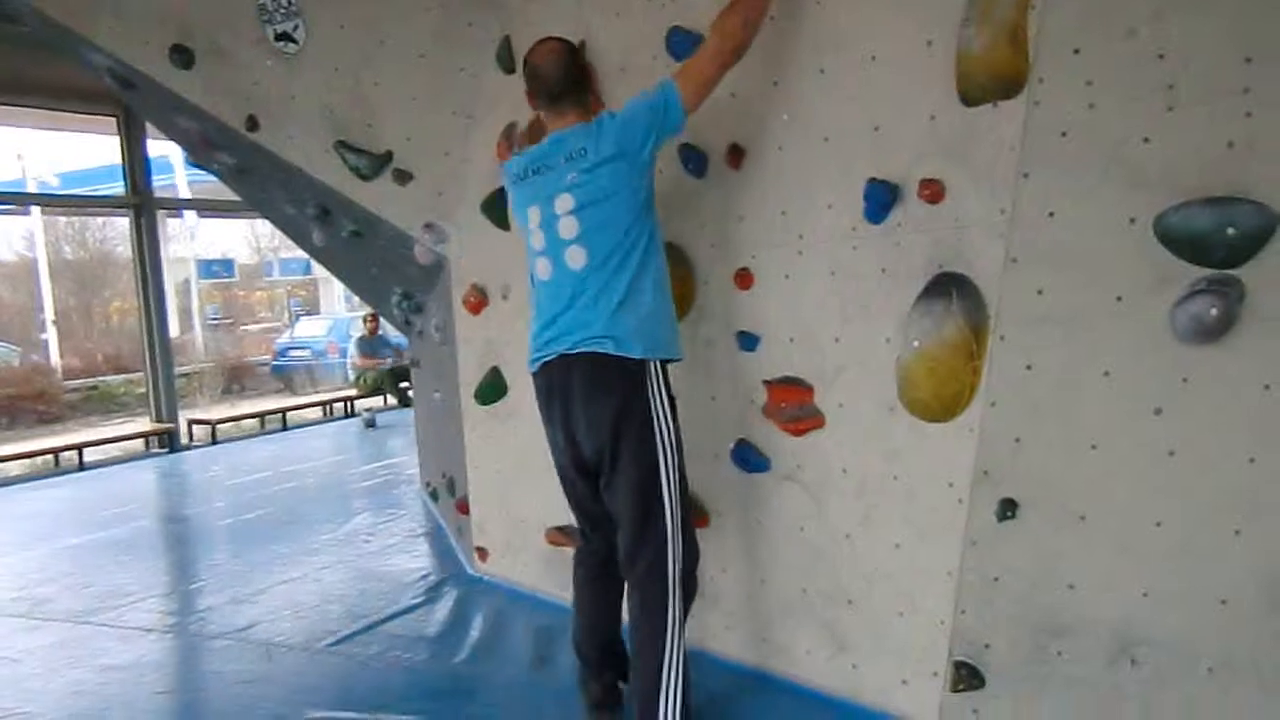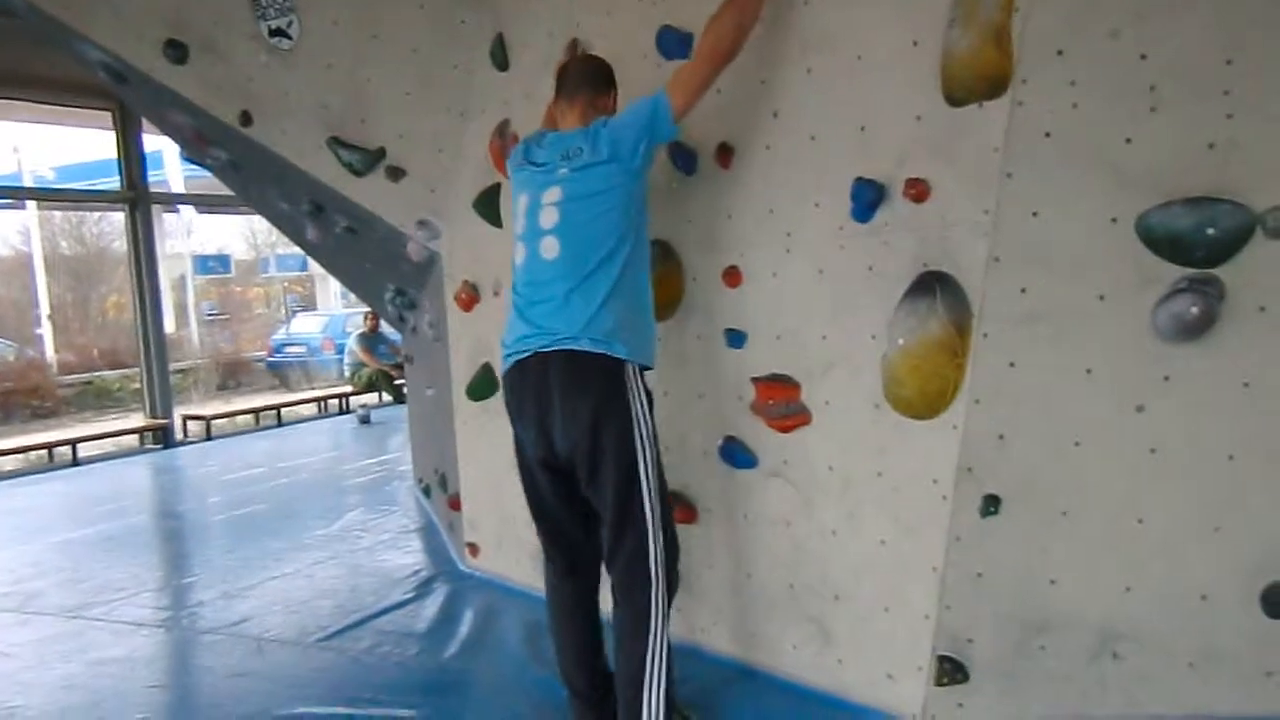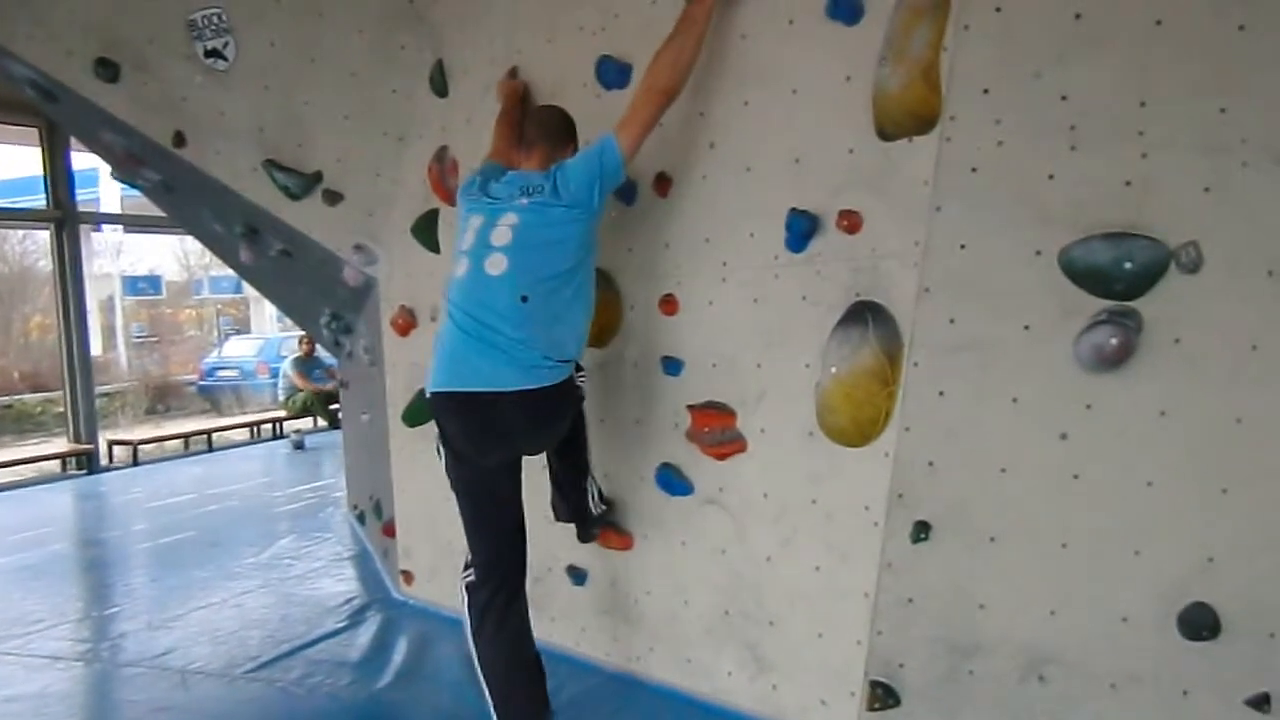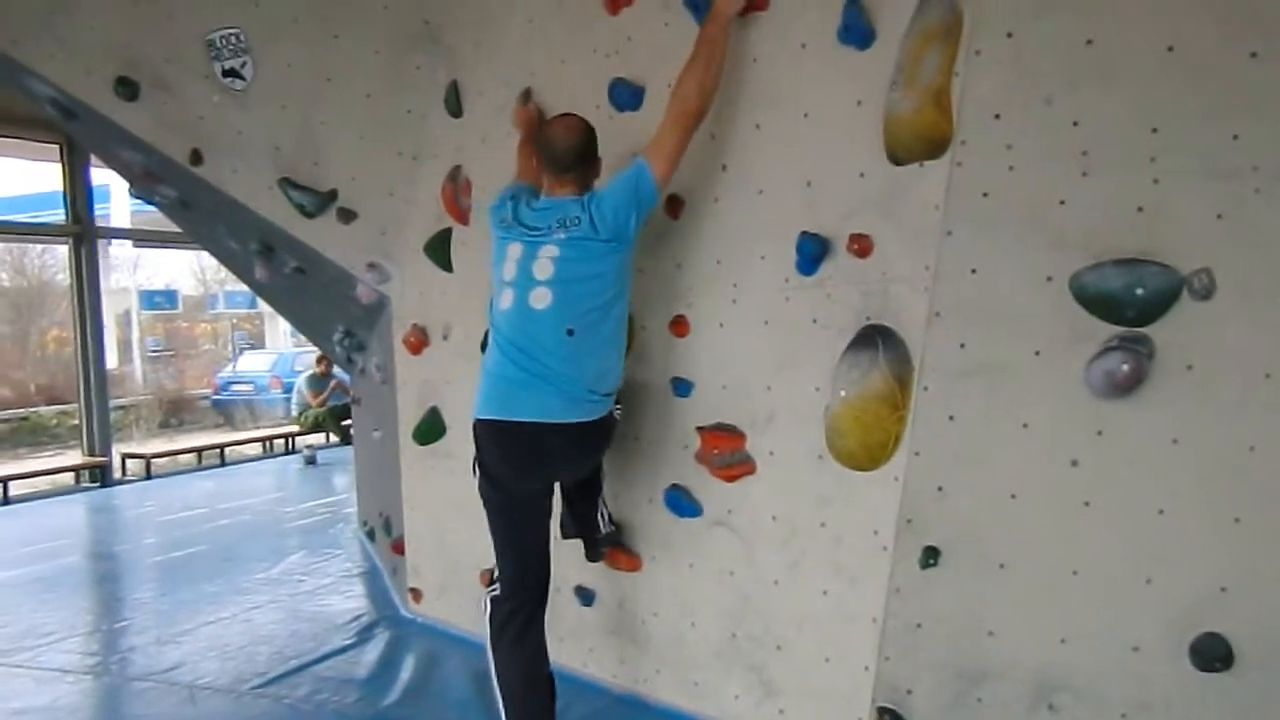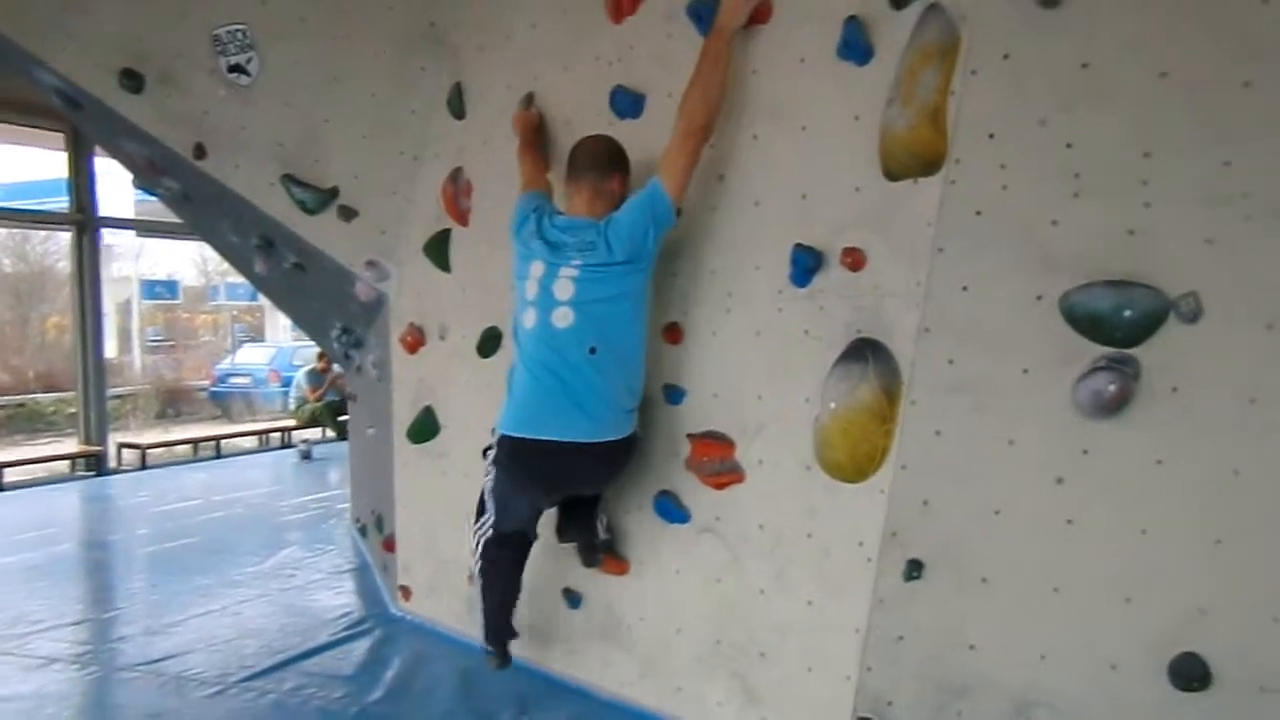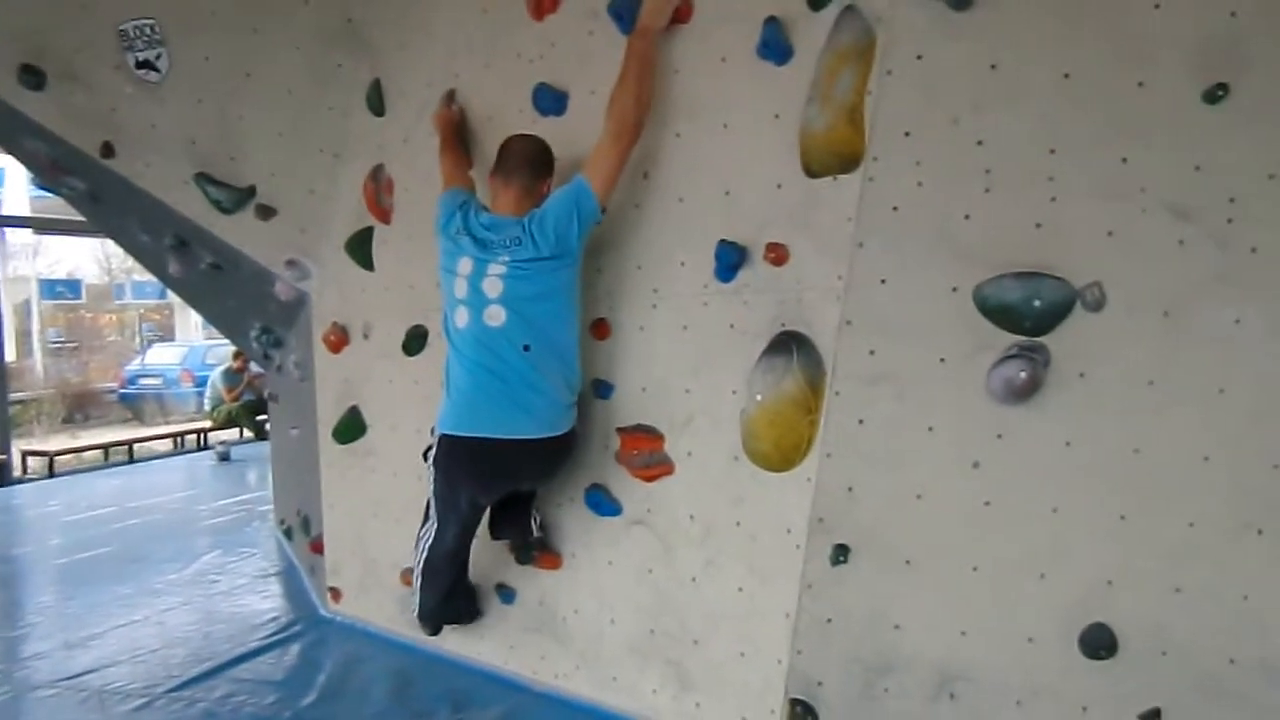
dt=0.7s
person 1, frame 1
left shoulder: (519, 170)
right shoulder: (620, 136)
left wrist: (538, 120)
left hip: (554, 381)
right hip: (622, 373)
left knee: (600, 541)
right knee: (658, 556)
person 1, frame 2
left shoulder: (525, 160)
right shoulder: (620, 141)
left wrist: (565, 77)
left hip: (525, 378)
right hip: (596, 373)
left knee: (568, 553)
right knee: (643, 556)
person 1, frame 3
left shoulder: (477, 192)
right shoulder: (576, 185)
left elbow: (502, 154)
right elbow: (658, 92)
left wrist: (509, 107)
left hip: (459, 405)
right hip: (536, 404)
left knee: (492, 573)
right ankle: (584, 509)
person 1, frame 4
left shoulder: (508, 217)
right shoulder: (611, 216)
left elbow: (528, 170)
right elbow: (686, 115)
left wrist: (527, 129)
left hip: (501, 431)
right hip: (578, 434)
left knee: (516, 595)
right ankle: (592, 528)
person 1, frame 5
left shoulder: (531, 230)
right shoulder: (630, 236)
left elbow: (534, 167)
right elbow: (693, 131)
left wrist: (528, 133)
left hip: (525, 447)
right hip: (604, 450)
left knee: (499, 531)
left ankle: (497, 636)
right ankle: (586, 530)
person 1, frame 6
left shoulder: (456, 228)
right shoulder: (555, 233)
left elbow: (454, 165)
right elbow: (621, 131)
left wrist: (450, 129)
left hip: (466, 441)
right hip: (545, 443)
left knee: (446, 531)
left ankle: (436, 611)
right ankle: (519, 528)
